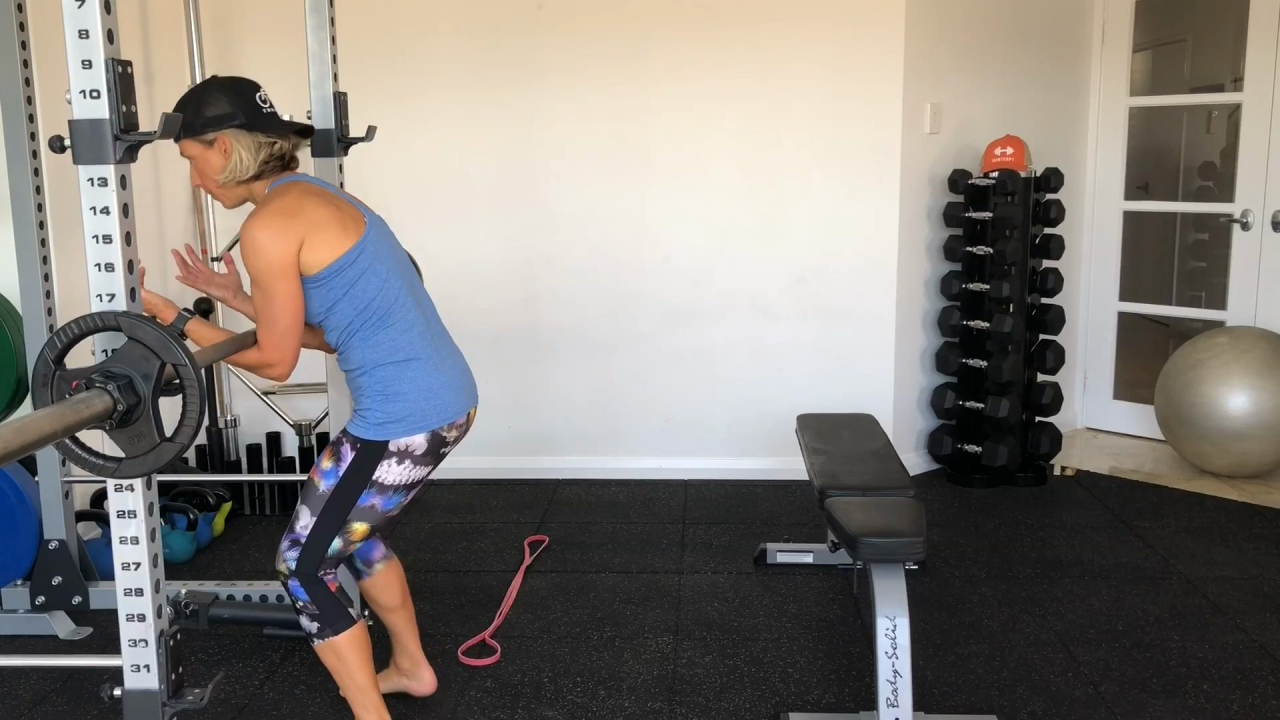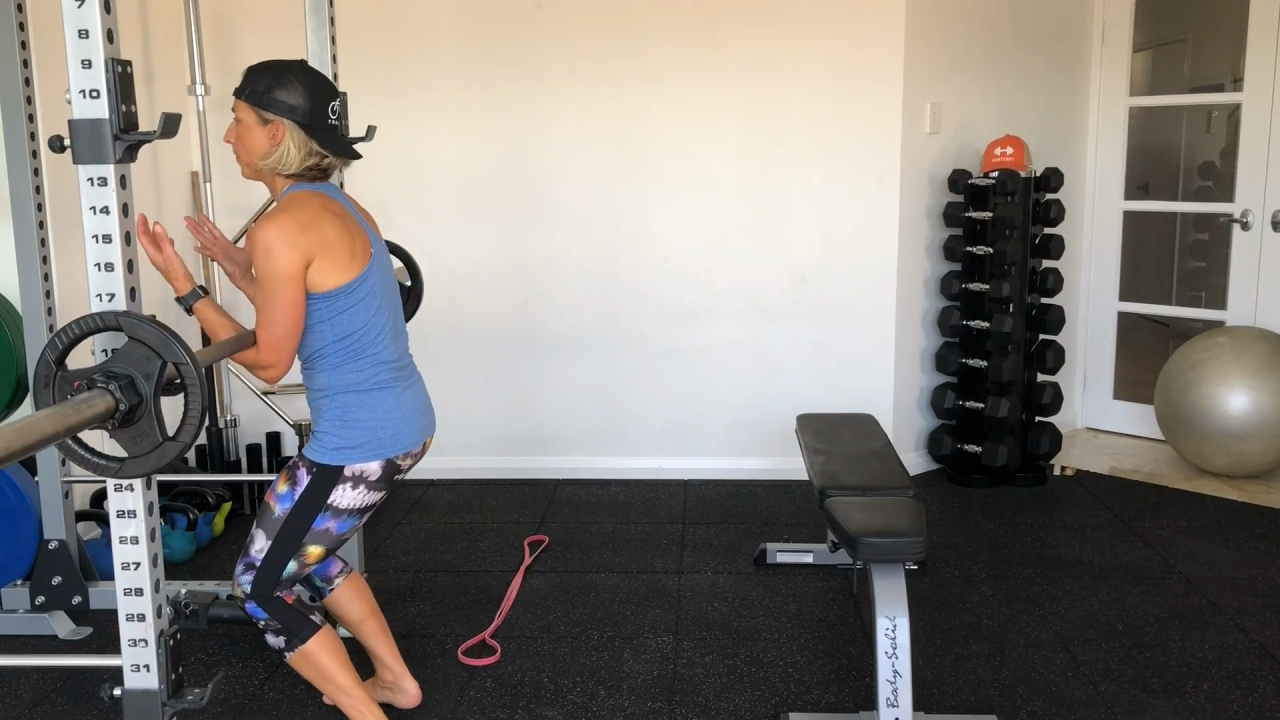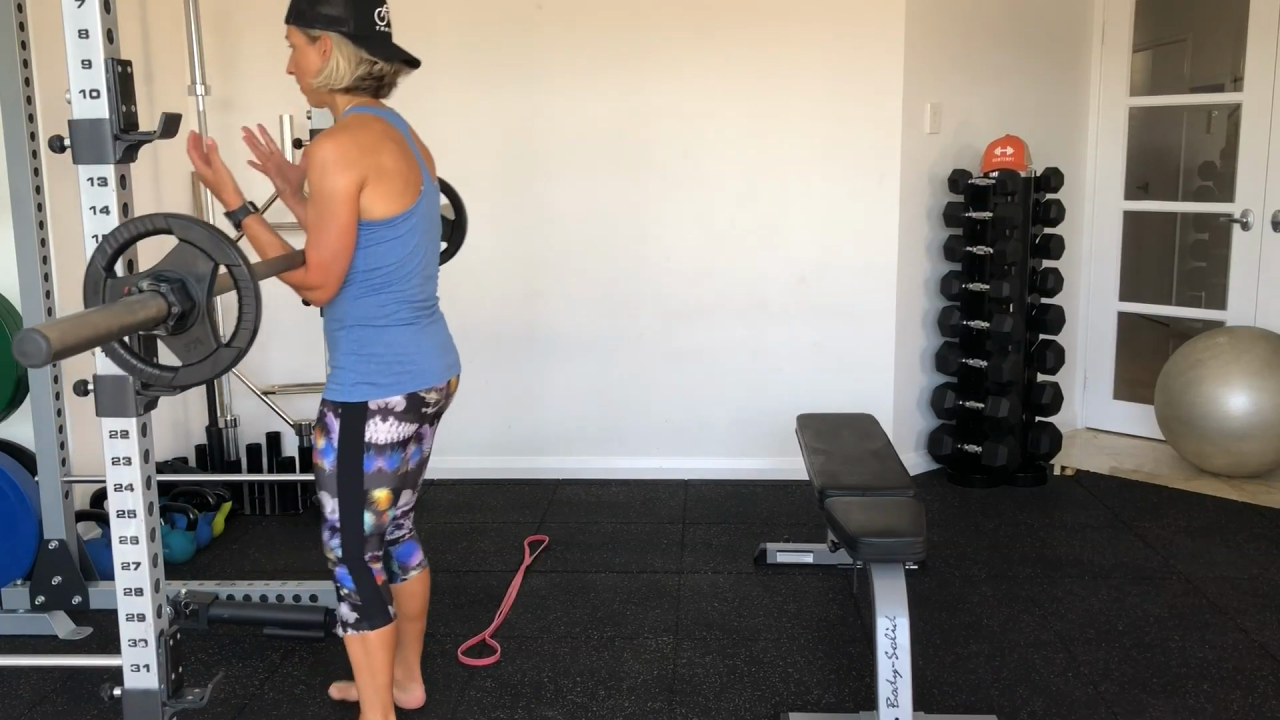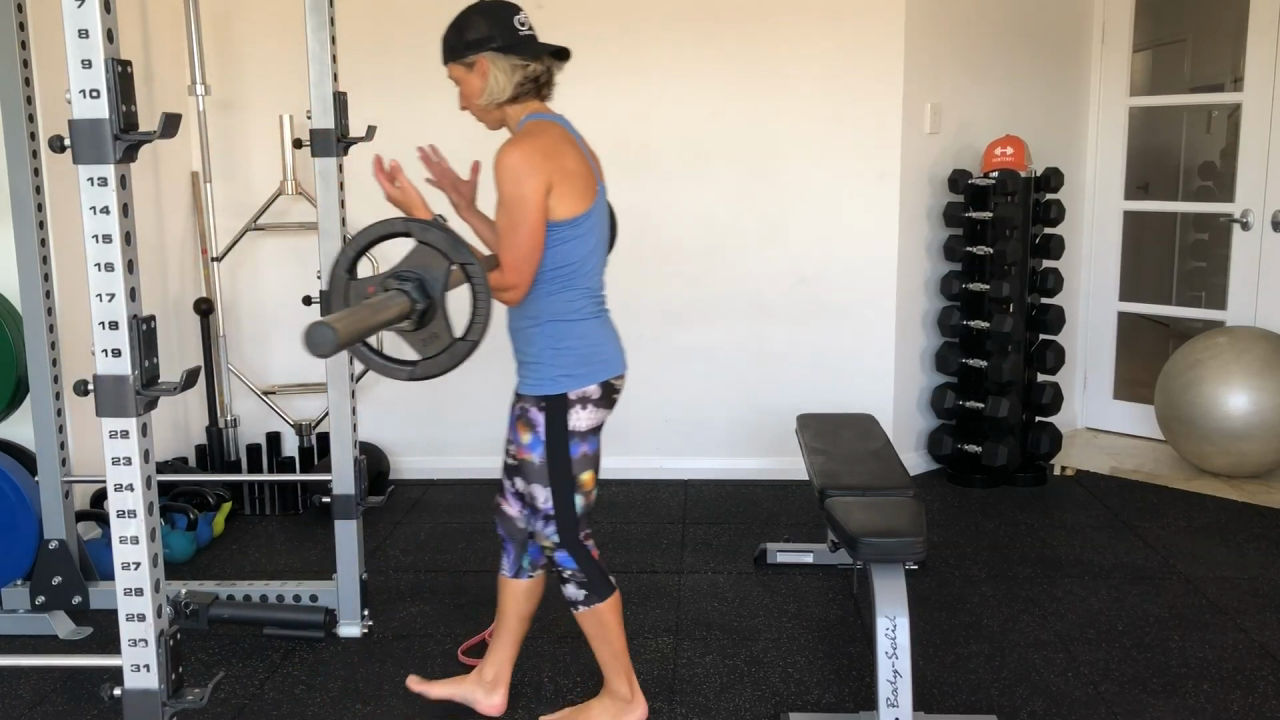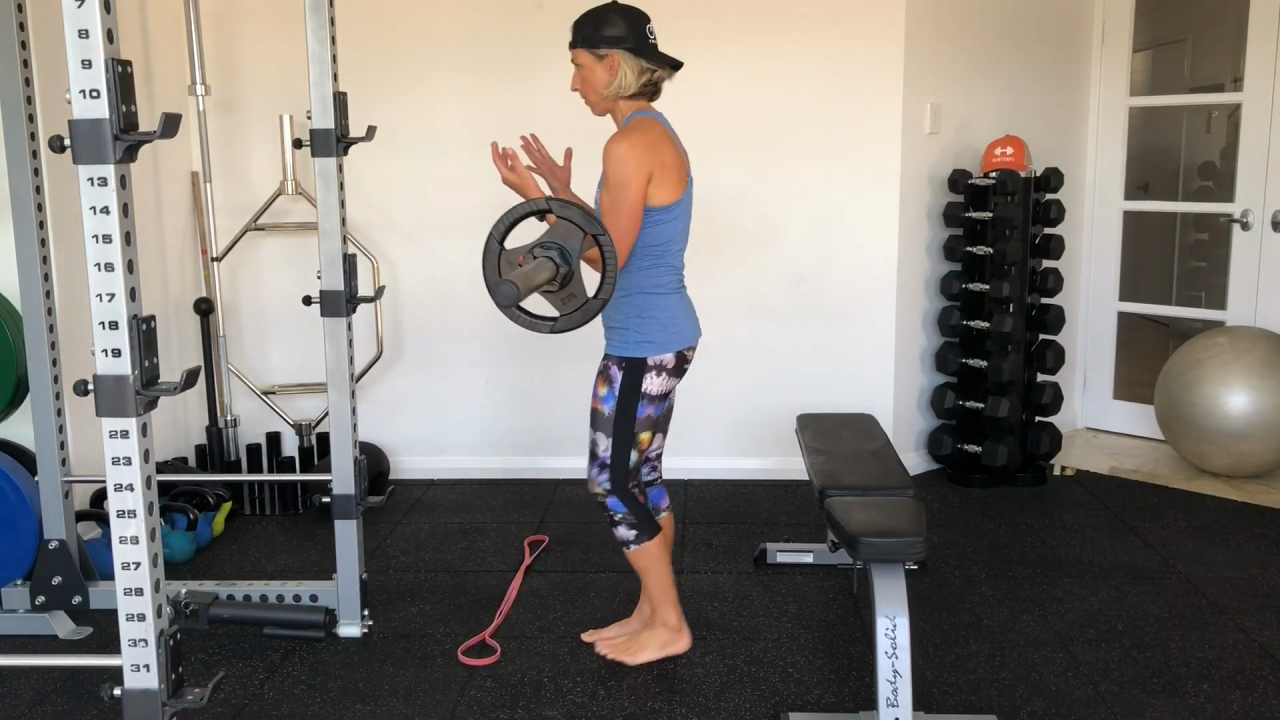
dt=1s
person 1, frame 1
left shoulder: (269, 224)
right shoulder: (318, 198)
left elbow: (276, 360)
left wrist: (169, 315)
right wrist: (239, 298)
left hip: (403, 418)
right hip: (445, 397)
left knee: (303, 567)
right knee: (347, 529)
right ankle: (411, 667)
person 1, frame 2
left shoulder: (282, 228)
right shoulder: (338, 208)
left elbow: (270, 361)
left wrist: (182, 284)
right wrist: (239, 271)
left hip: (358, 443)
right hip: (401, 423)
left knee: (260, 586)
right knee: (301, 550)
person 1, frame 3
left shoulder: (340, 146)
right shoulder: (399, 135)
left elbow: (319, 282)
left wrist: (232, 201)
right wrist: (292, 192)
left hip: (374, 385)
right hip: (428, 368)
left knee: (353, 553)
right knee: (391, 530)
person 1, frame 4
left shoulder: (524, 153)
right shoulder: (560, 138)
left elbow: (511, 284)
left wrist: (422, 218)
right wrist: (465, 209)
left hip: (565, 376)
right hip: (566, 367)
left knee: (562, 537)
right knee: (520, 518)
person 1, frame 5
left shoulder: (630, 143)
right shoulder: (652, 134)
left elbow: (608, 256)
left wrist: (533, 196)
right wrist: (563, 191)
left hip: (643, 342)
right hip: (656, 333)
left knee: (614, 484)
right knee: (638, 477)
left ankle: (670, 625)
right ankle: (653, 612)
